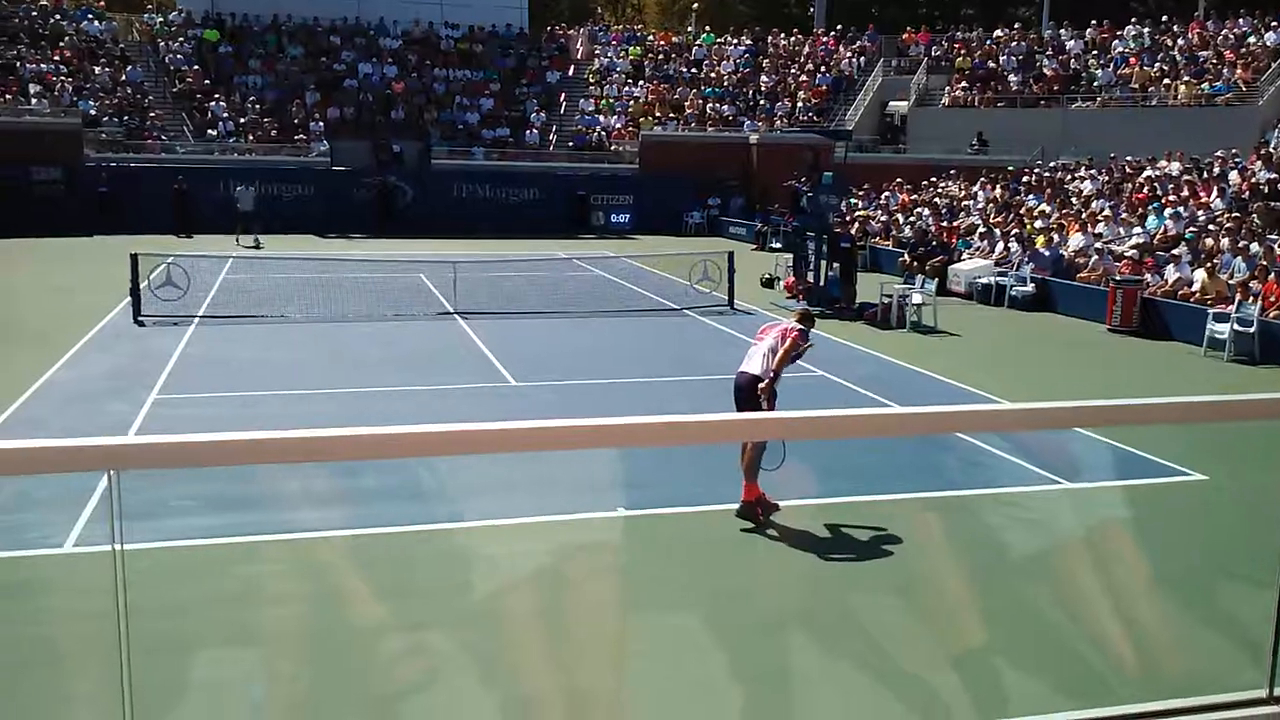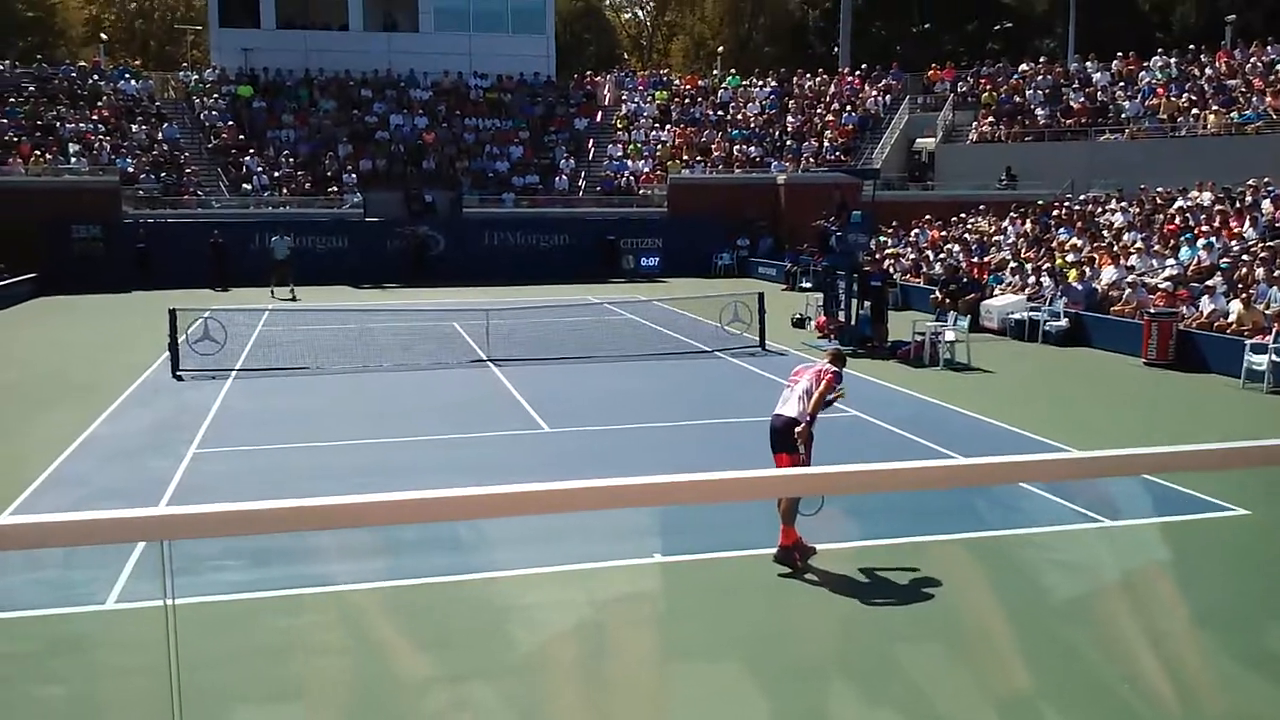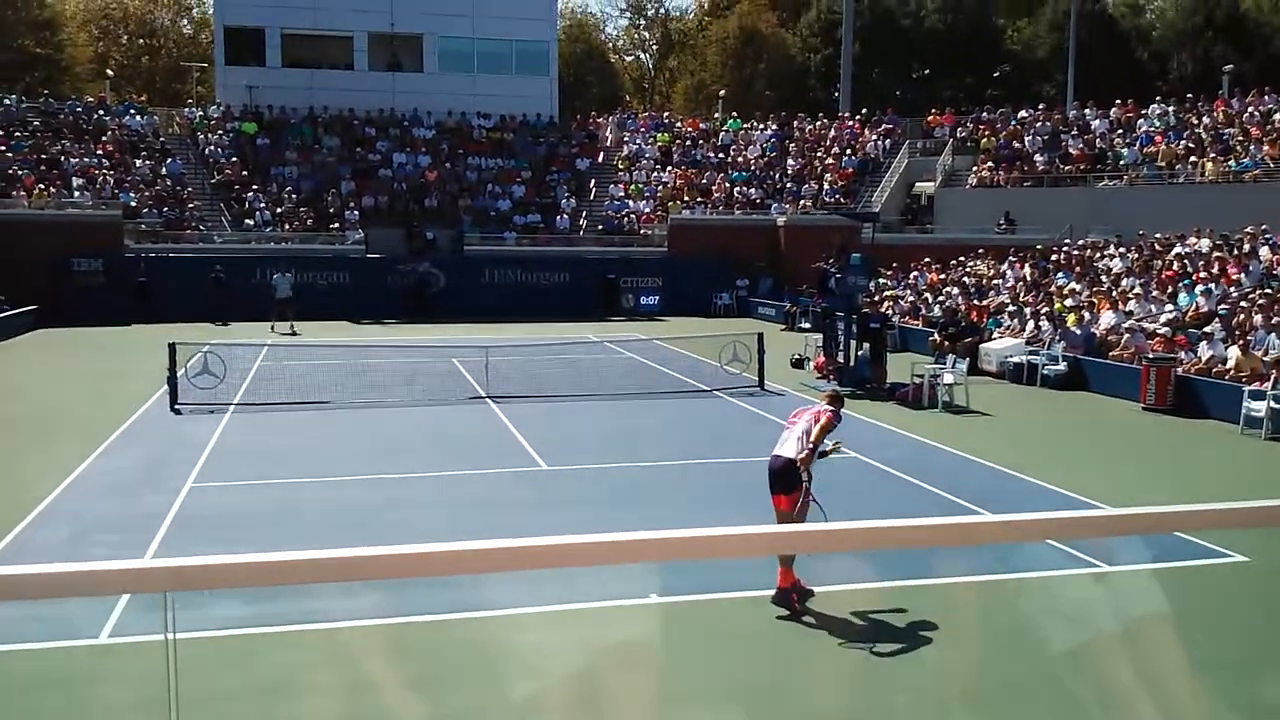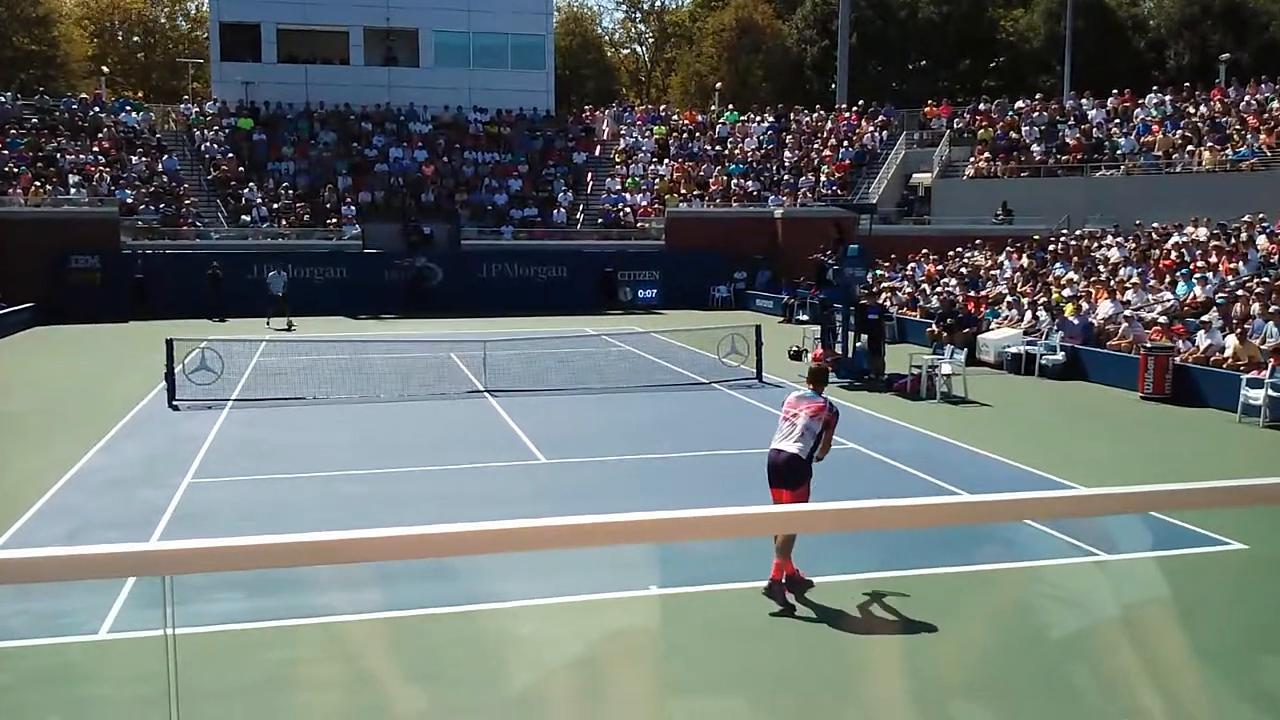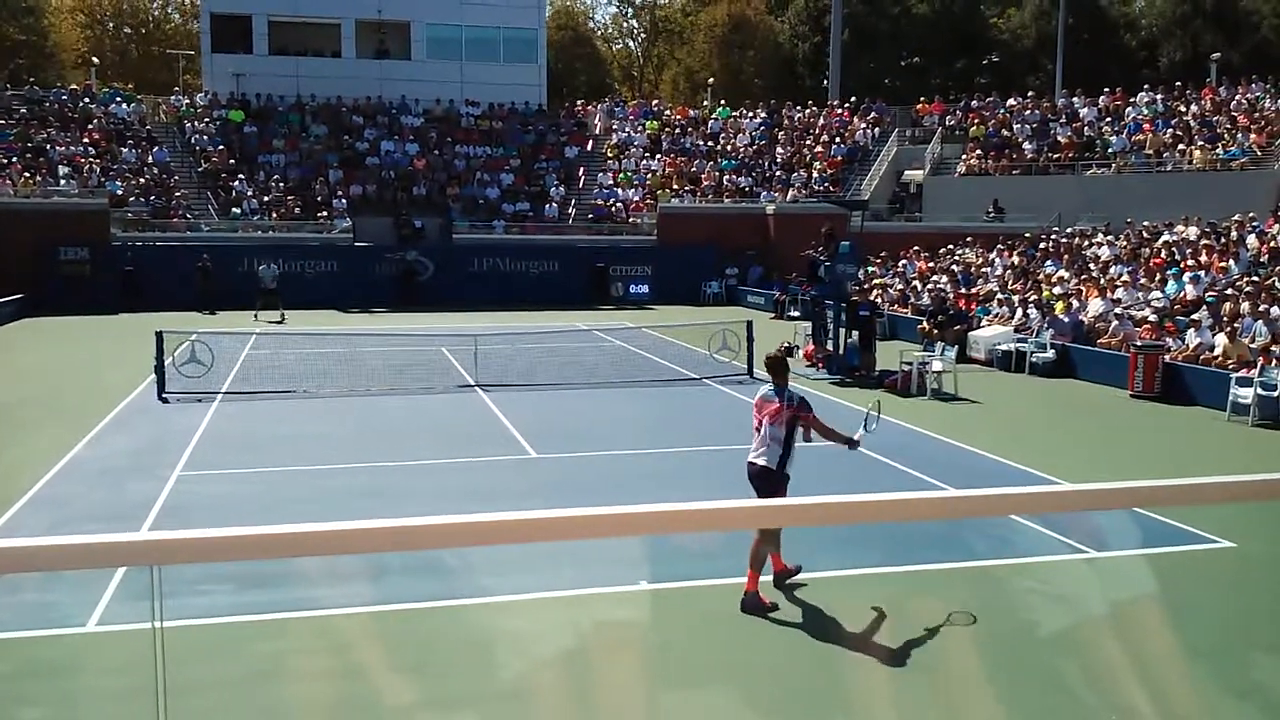
dt=1s
person 1, frame 1
left shoulder: (770, 327)
right shoulder: (799, 330)
right elbow: (784, 353)
left wrist: (799, 353)
right wrist: (770, 381)
left hip: (742, 377)
right hip: (758, 383)
left knee: (750, 440)
right knee: (757, 443)
left ankle: (754, 495)
right ankle: (748, 502)
person 1, frame 2
left shoulder: (802, 368)
right shoulder: (833, 371)
right elbow: (819, 394)
left wrist: (831, 401)
right wrist: (808, 424)
left hip: (777, 421)
right hip: (795, 426)
left ankle: (791, 540)
right ankle: (785, 547)
person 1, frame 3
left shoulder: (801, 411)
right shoulder: (832, 412)
right elbow: (821, 427)
left wrist: (822, 452)
right wrist: (810, 452)
left hip: (775, 462)
right hip: (792, 467)
left ankle: (790, 582)
right ankle: (783, 589)
person 1, frame 4
left shoulder: (791, 398)
right shoulder: (829, 409)
right elbow: (825, 445)
right wrist: (817, 457)
left hip: (774, 455)
right hip: (795, 462)
left ankle: (790, 574)
right ankle: (775, 581)
person 1, frame 5
left shoulder: (762, 394)
right shoulder: (795, 402)
right elbow: (824, 432)
right wrist: (850, 441)
left hip: (755, 465)
right hip: (771, 471)
right knee: (765, 530)
left ankle: (780, 569)
right ankle: (751, 594)
